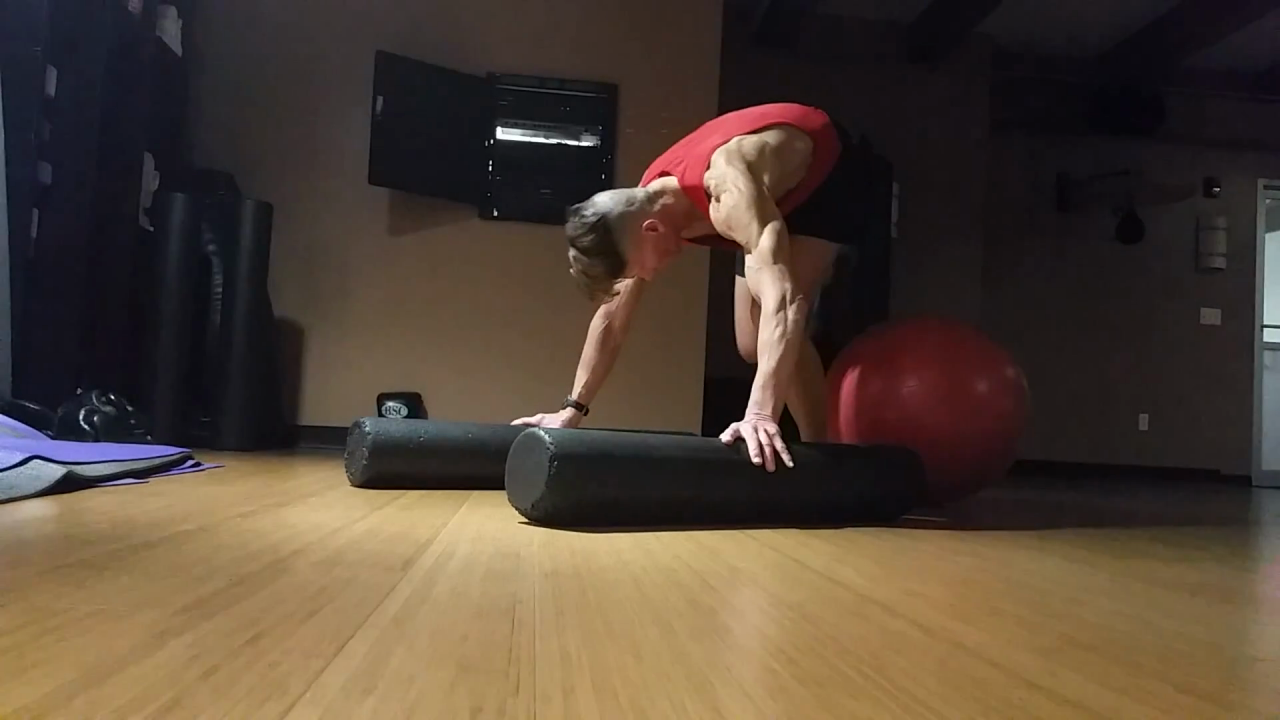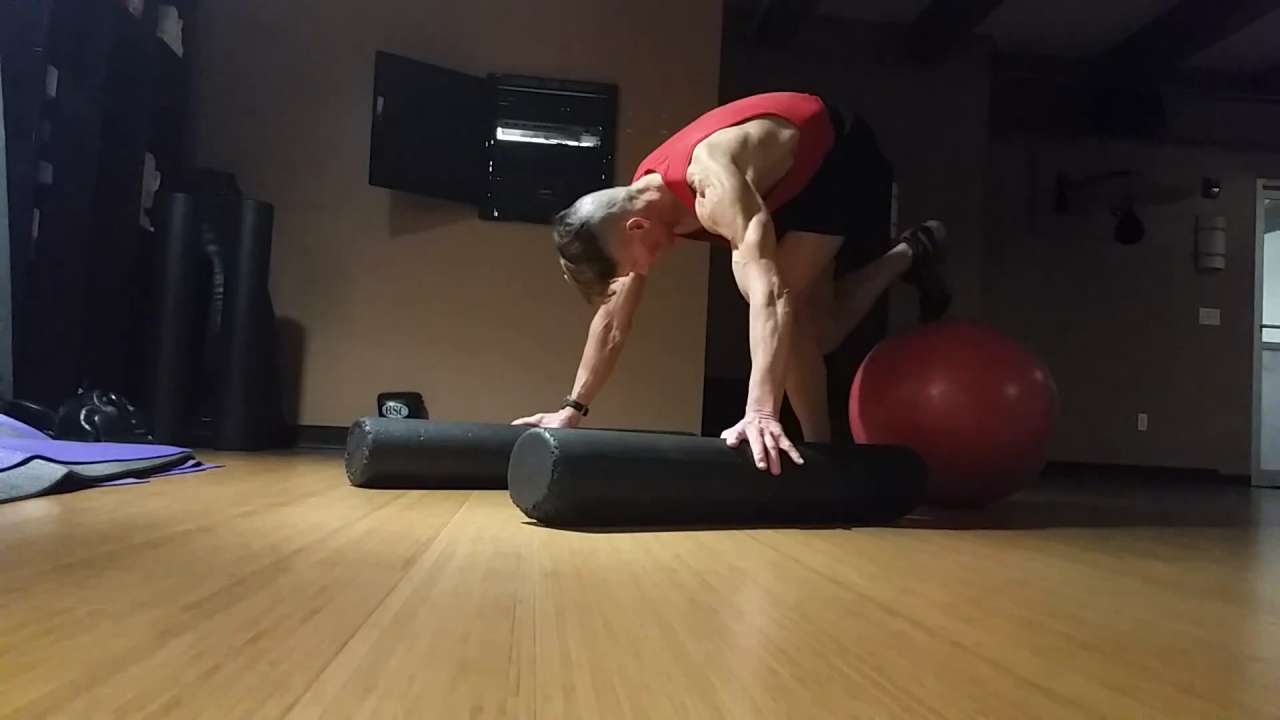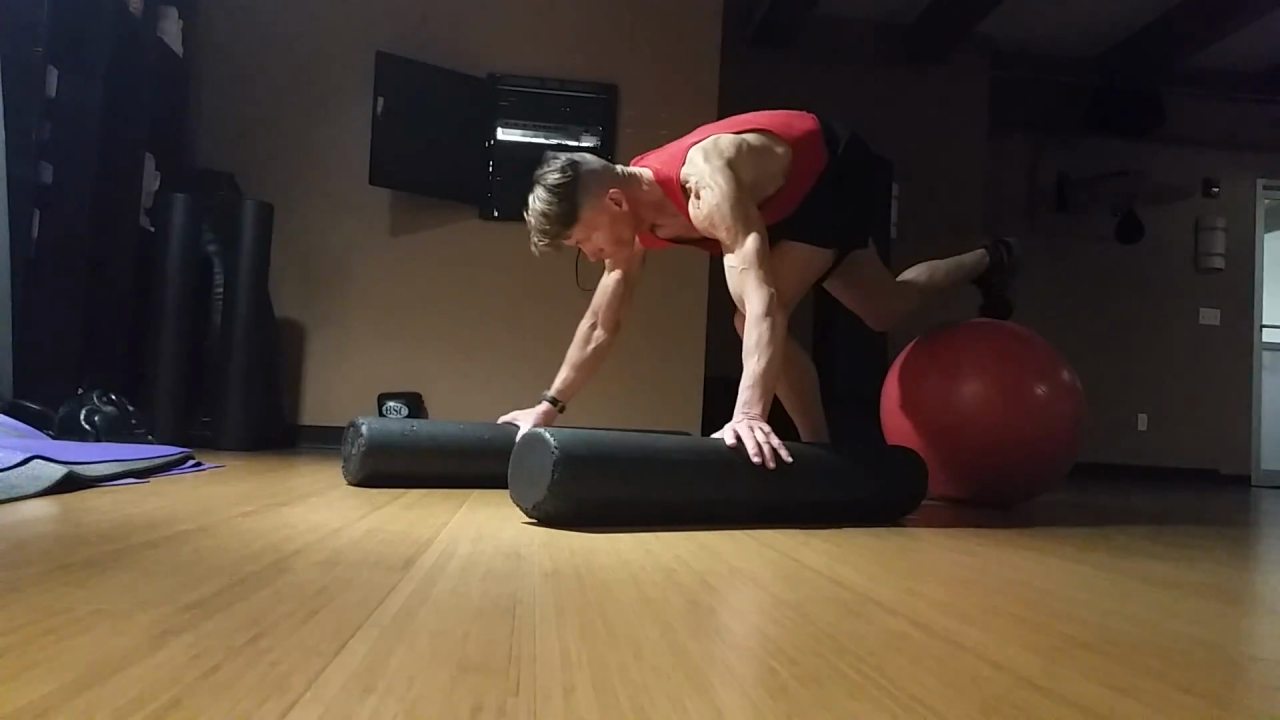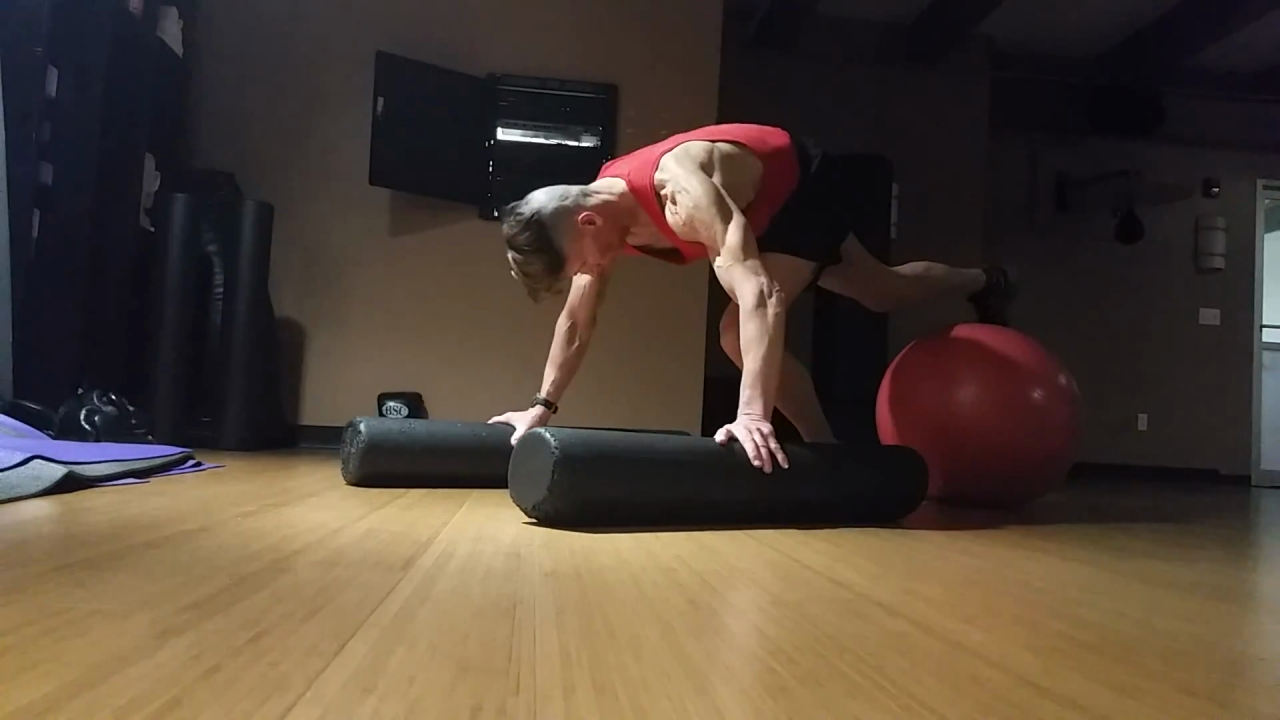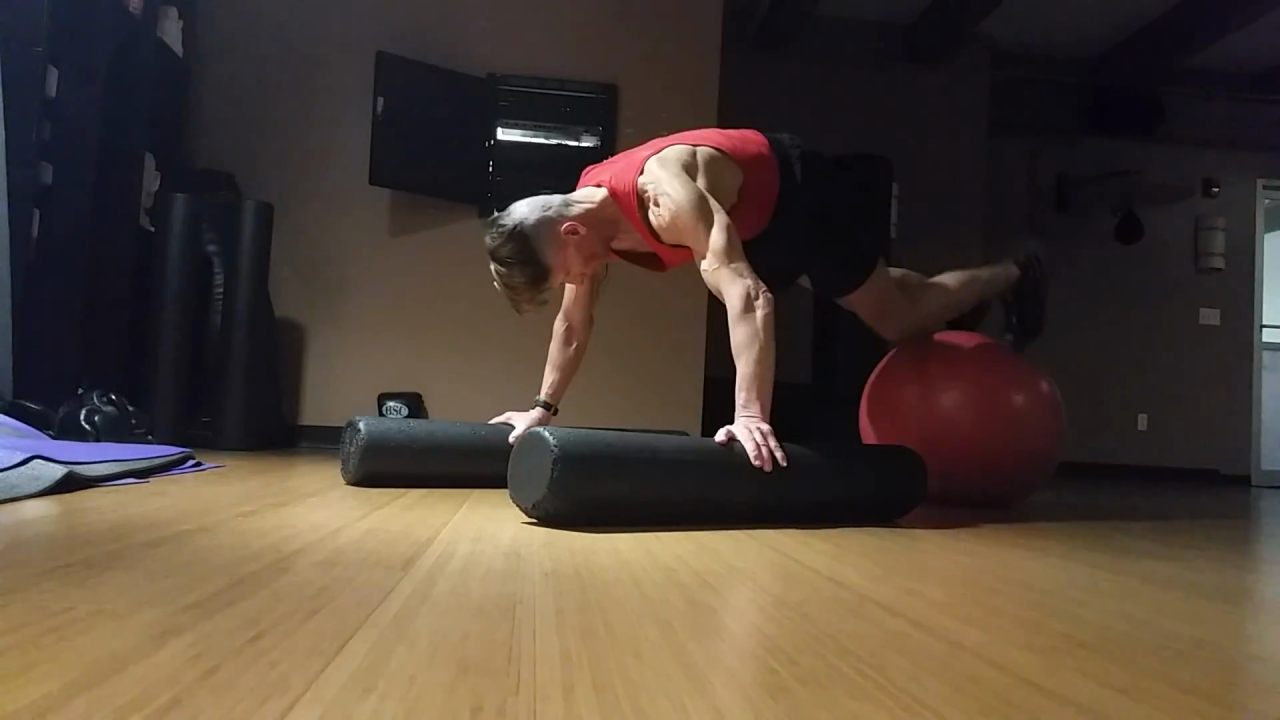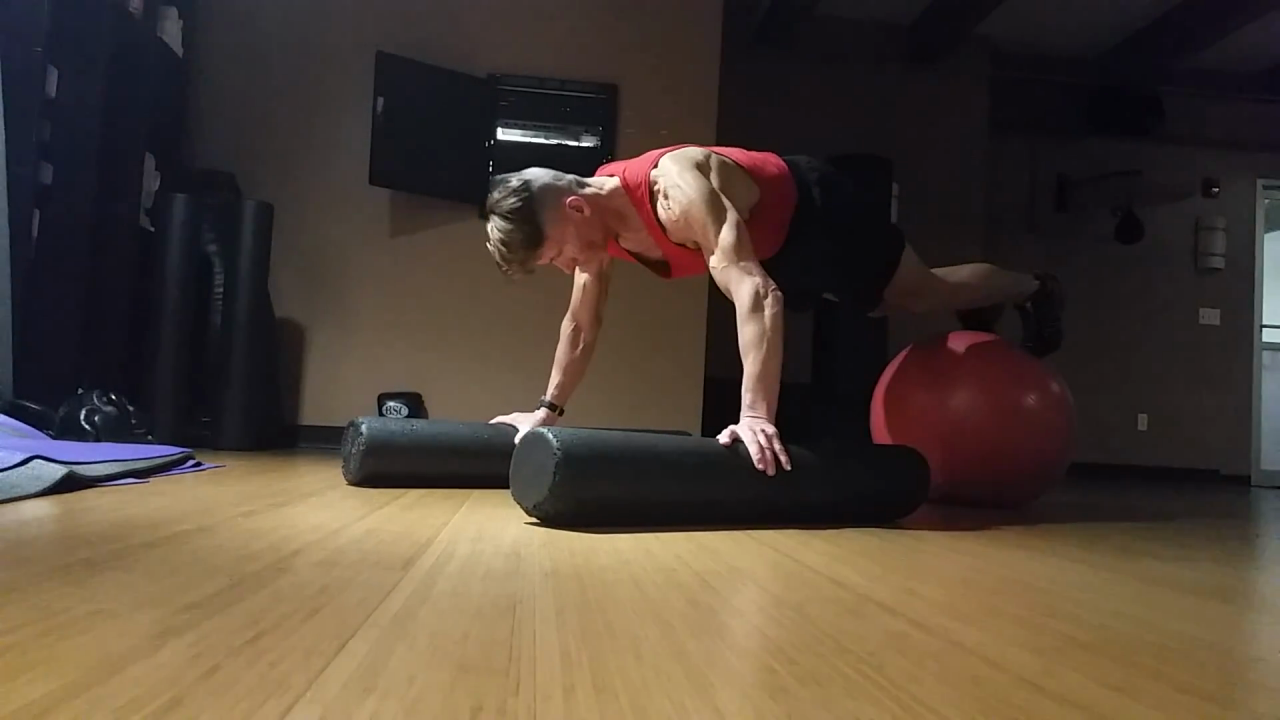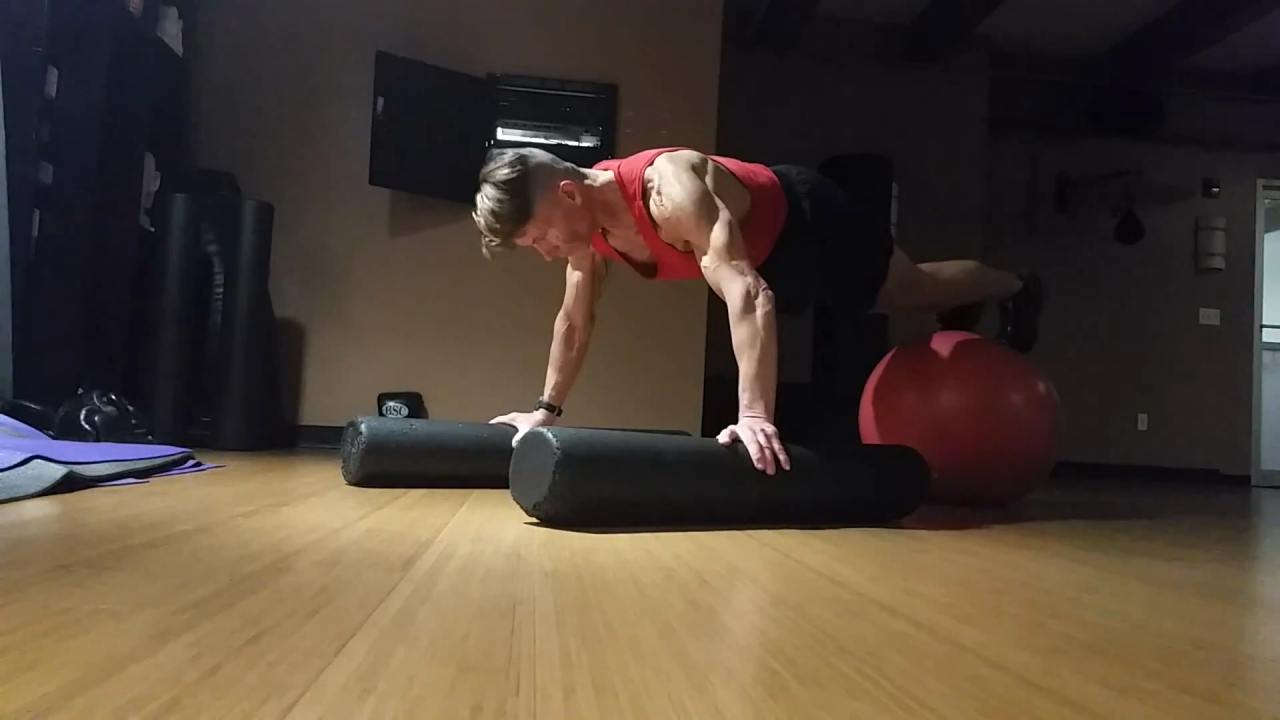
dt=0.7s
person 1, frame 1
left shoulder: (727, 195)
right shoulder: (642, 207)
left elbow: (783, 300)
right elbow: (611, 319)
left wrist: (760, 414)
right wrist: (574, 410)
left hip: (829, 167)
right hip: (780, 181)
left knee: (774, 318)
right knee: (753, 344)
person 1, frame 2
left shoulder: (713, 187)
right shoulder: (635, 202)
left elbow: (768, 294)
right elbow: (612, 321)
left wrist: (760, 413)
right wrist: (572, 409)
left hip: (840, 159)
right hip: (790, 177)
left knee: (787, 309)
right knee: (817, 333)
right ankle: (910, 255)
person 1, frame 3
left shoulder: (704, 188)
right shoulder: (632, 215)
left elbow: (762, 302)
right elbow: (601, 324)
left wrist: (747, 414)
right wrist: (550, 404)
left hip: (832, 172)
right hip: (785, 198)
left knee: (754, 318)
right knee: (885, 311)
right ankle: (986, 261)
person 1, frame 4
left shoulder: (681, 193)
right shoulder: (599, 208)
left elbow: (759, 295)
right elbow: (576, 322)
left wrist: (752, 415)
right wrist: (542, 406)
left hip: (808, 184)
right hip: (769, 204)
left knee: (738, 335)
right knee: (884, 291)
right ankle: (982, 283)
person 1, frame 5
left shoulder: (664, 197)
right shoulder: (583, 211)
left elbow: (747, 297)
right elbow: (573, 323)
left wrist: (752, 416)
right wrist: (543, 407)
left hip: (796, 186)
right hip: (757, 221)
left knee: (897, 319)
right knee: (860, 300)
left ankle: (1014, 276)
right ankle: (954, 302)
person 1, frame 6
left shoulder: (676, 190)
right shoulder: (595, 219)
left elbow: (756, 295)
right elbow: (581, 323)
left wrist: (755, 416)
right wrist: (549, 408)
left hip: (813, 211)
right hip: (773, 244)
left knee: (922, 294)
right knee: (882, 303)
left ankle: (1032, 292)
right ankle: (978, 308)
person 1, frame 7
left shoulder: (670, 189)
right shoulder: (587, 222)
left elbow: (748, 295)
right elbow: (574, 320)
left wrist: (755, 416)
right wrist: (546, 409)
left hip: (803, 221)
right hip: (766, 258)
left knee: (910, 289)
right knee: (885, 300)
left ankle: (1015, 290)
right ankle: (960, 308)
